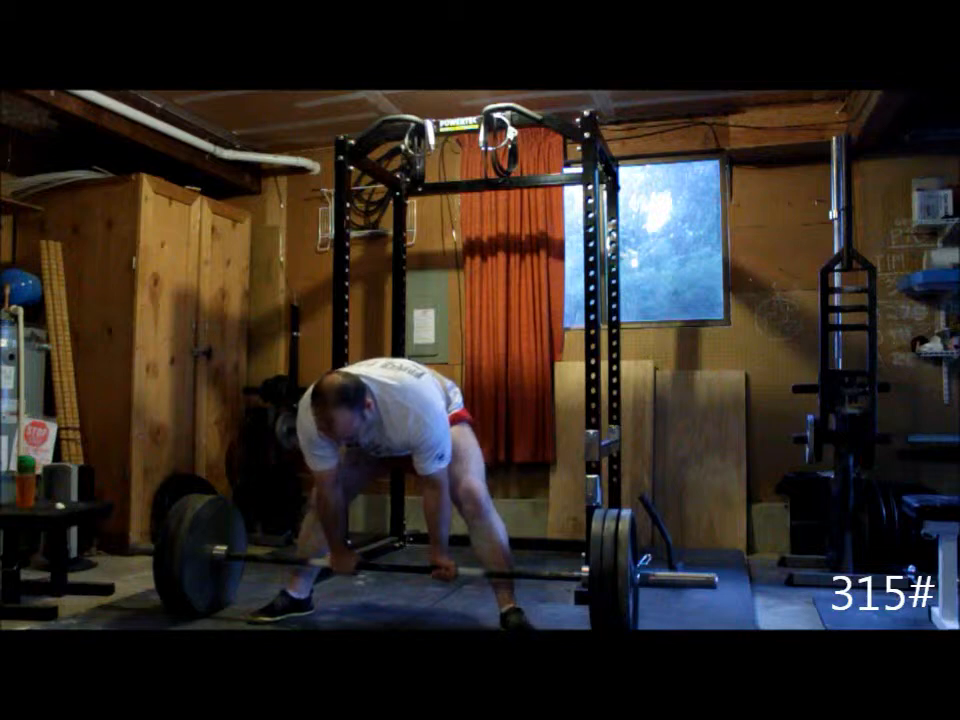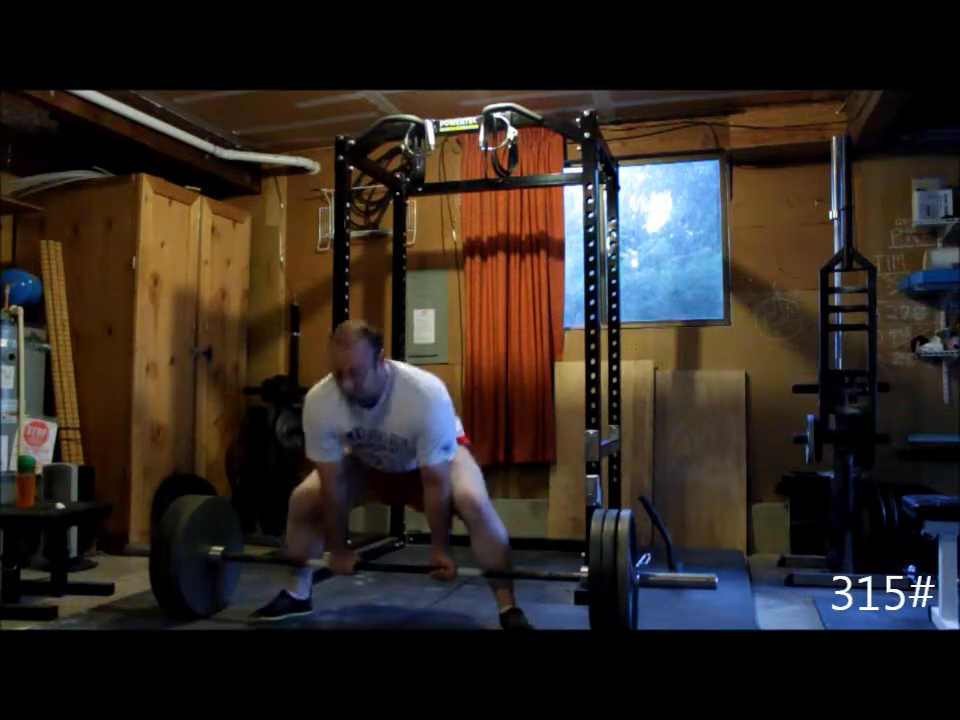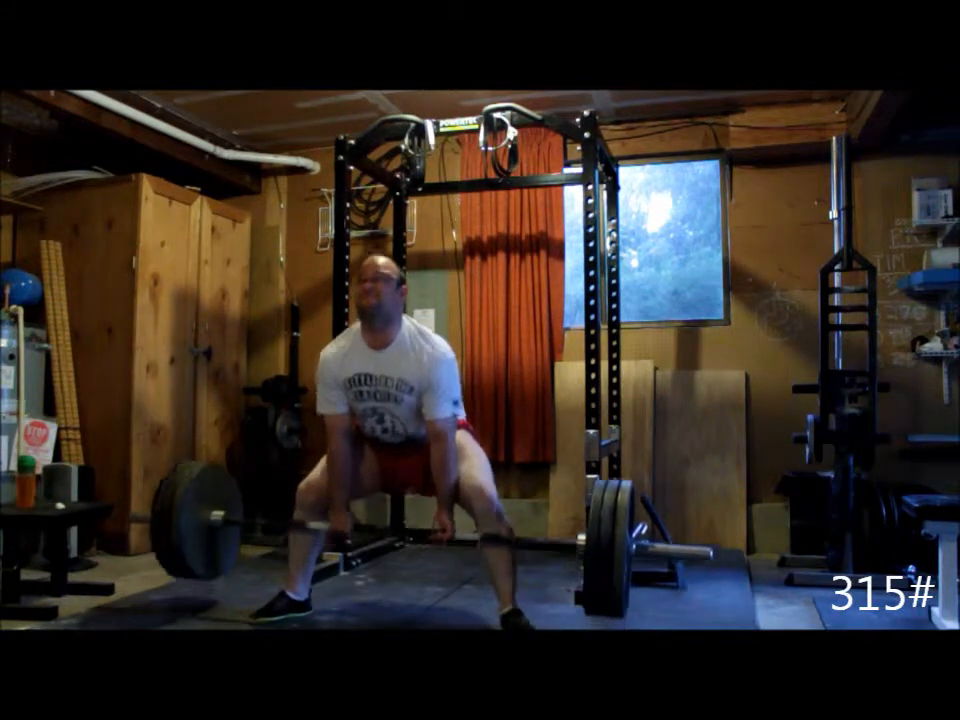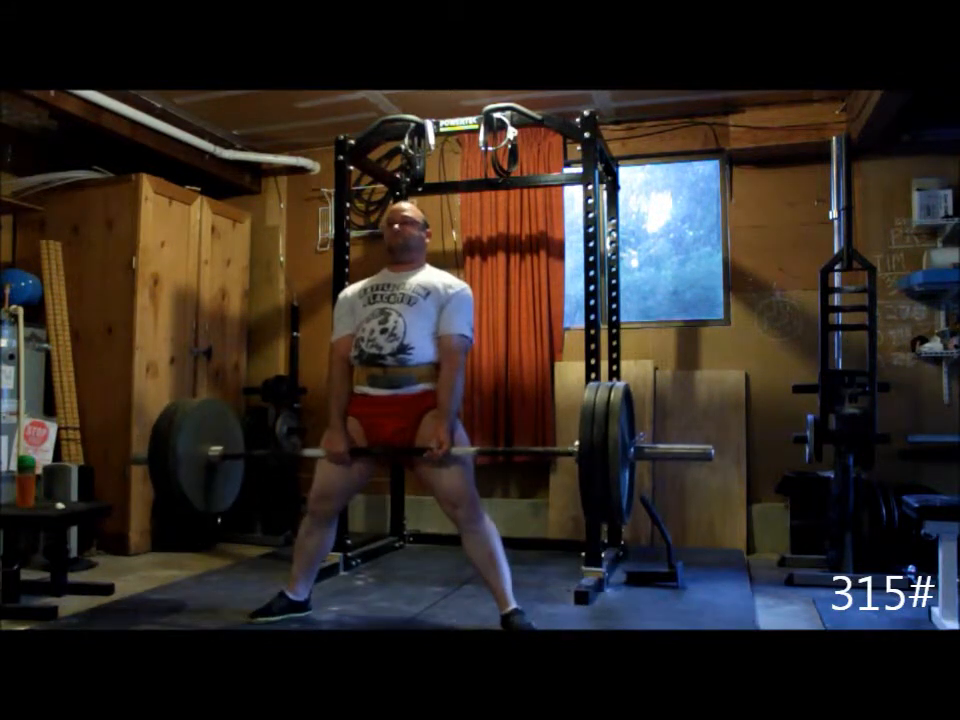
dt=1s
person 1, frame 1
left shoulder: (422, 411)
right shoulder: (311, 414)
left elbow: (435, 486)
right elbow: (329, 488)
left wrist: (439, 551)
right wrist: (338, 550)
left hip: (444, 414)
left knee: (474, 498)
right knee: (319, 498)
left ankle: (509, 608)
right ankle: (297, 594)
person 1, frame 2
left shoulder: (427, 396)
right shoulder: (318, 402)
left elbow: (435, 482)
right elbow: (333, 482)
left wrist: (440, 549)
right wrist: (338, 548)
left hip: (438, 451)
right hip: (370, 465)
left knee: (474, 503)
right knee: (302, 502)
left ankle: (509, 609)
right ankle: (297, 594)
person 1, frame 3
left shoulder: (433, 354)
right shoulder: (334, 357)
left elbow: (440, 438)
right elbow: (340, 436)
left wrist: (444, 508)
right wrist: (339, 507)
left hip: (441, 434)
right hip: (374, 441)
left knee: (484, 500)
right knee: (309, 495)
left ankle: (509, 611)
right ankle: (295, 596)
person 1, frame 4
left shoulder: (449, 288)
right shoulder: (354, 294)
left elbow: (454, 359)
right elbow: (340, 361)
left wrist: (444, 423)
right wrist: (336, 427)
left hip: (422, 406)
right hip: (363, 407)
left knee: (466, 510)
right knee: (321, 504)
left ankle: (510, 610)
right ankle: (295, 595)
